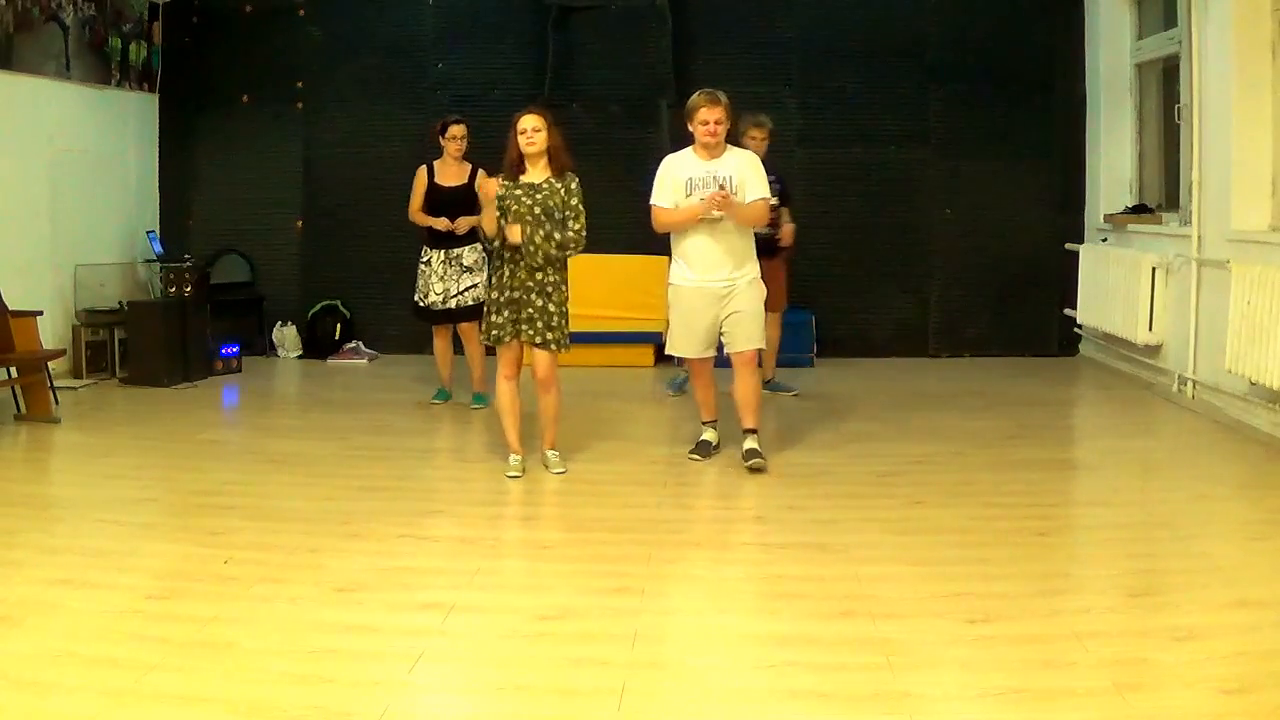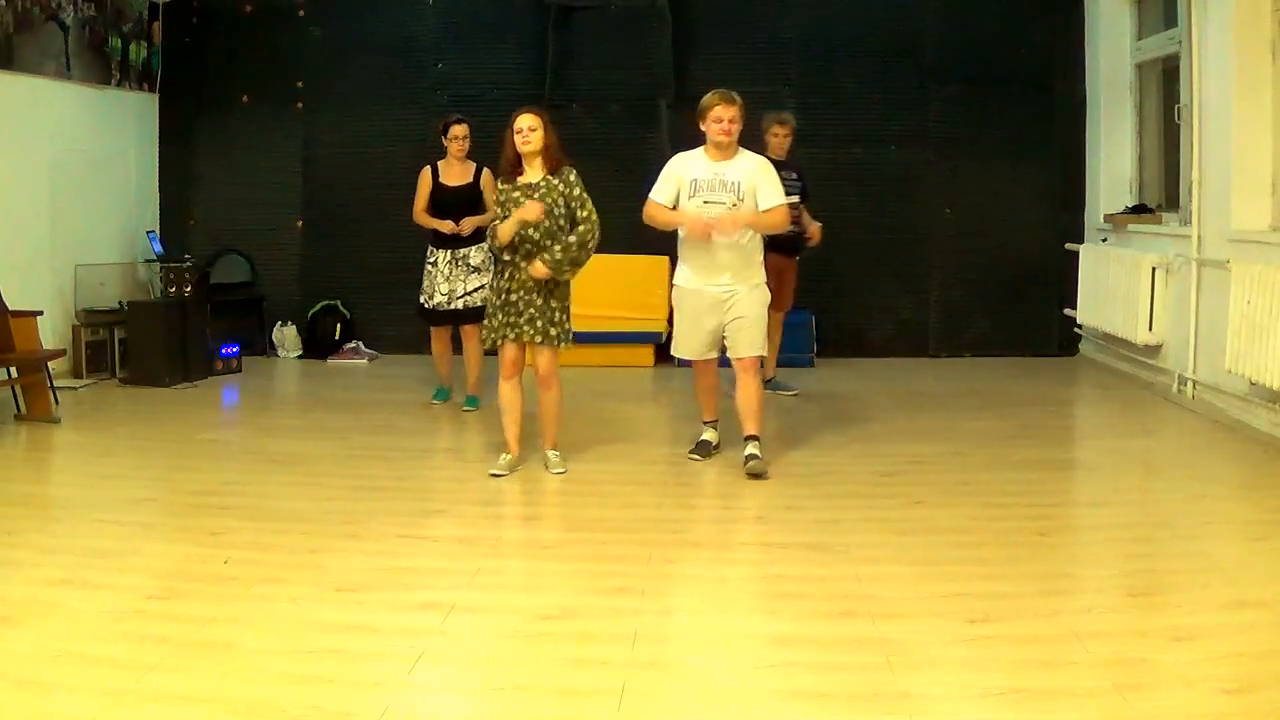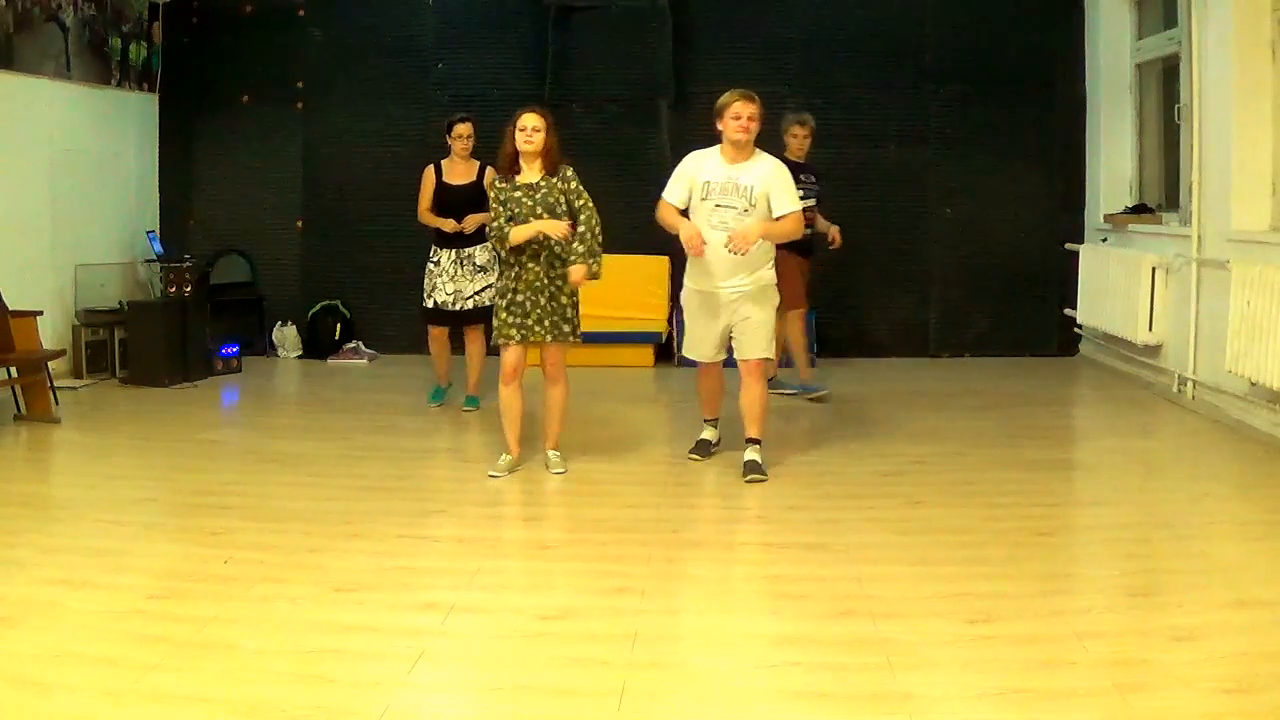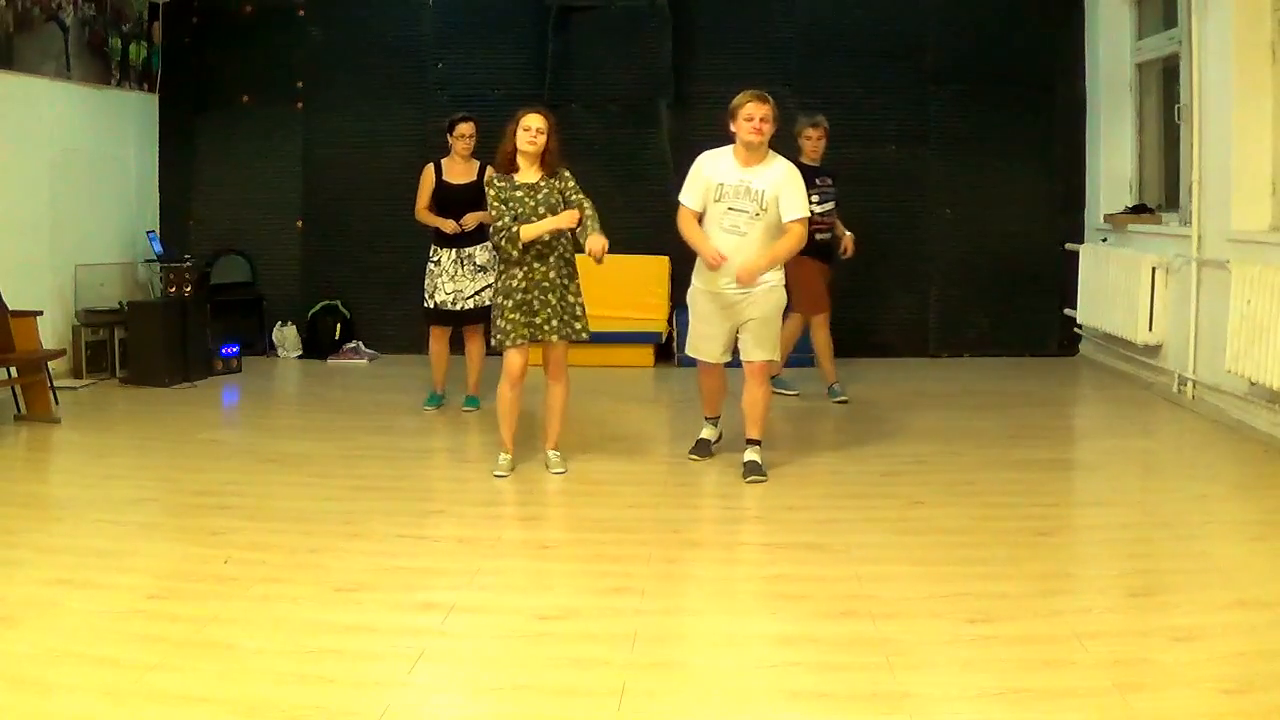
dt=0.2s
person 1, frame 1
left shoulder: (747, 161)
right shoulder: (673, 164)
left elbow: (762, 216)
right elbow: (660, 222)
left wrist: (732, 208)
right wrist: (700, 209)
left hip: (741, 281)
right hip: (690, 283)
left knee: (746, 358)
right knee: (699, 362)
left ankle: (750, 438)
right ankle: (709, 430)
person 1, frame 2
left shoulder: (758, 165)
right shoulder: (681, 163)
left elbow: (782, 220)
right elbow: (650, 213)
left wrist: (745, 218)
right wrist: (687, 218)
left hip: (745, 285)
right hip: (694, 285)
left knee: (748, 363)
right knee: (702, 362)
left ankle: (752, 446)
right ankle: (710, 430)
person 1, frame 3
left shoulder: (773, 169)
right shoulder: (695, 162)
left elbow: (795, 226)
right elbow: (664, 209)
left wrist: (758, 230)
right wrist: (683, 226)
left hip: (755, 288)
right hip: (703, 286)
left knee: (753, 366)
right knee: (707, 362)
left ankle: (753, 450)
right ankle: (710, 429)
person 1, frame 4
left shoulder: (785, 173)
right shoulder: (708, 163)
left elbow: (798, 233)
right elbow: (685, 217)
left wrist: (760, 264)
right wrist: (703, 248)
left hip: (763, 289)
right hip: (710, 287)
left knee: (758, 368)
right knee: (709, 363)
left ankle: (753, 450)
right ankle: (711, 427)
person 2, frame 1
left shoulder: (567, 182)
right shoulder: (506, 182)
left elbow: (576, 238)
right elbow: (492, 233)
left wrist: (527, 237)
right wrist: (488, 204)
left hip: (547, 285)
right hip: (508, 284)
left knee: (544, 372)
right knee: (507, 369)
left ankle: (550, 447)
right ankle: (514, 451)
person 2, frame 2
left shoulder: (565, 177)
right shoulder: (506, 185)
left elbow: (589, 228)
right elbow: (497, 239)
left wrist: (552, 262)
right wrist: (517, 216)
left hip: (550, 285)
right hip: (510, 283)
left knee: (545, 370)
right knee: (509, 368)
left ankle: (551, 447)
right ankle: (511, 450)
person 2, frame 3
left shoulder: (564, 175)
right shoulder: (502, 184)
left elbow: (588, 216)
right elbow: (497, 237)
left wrist: (582, 260)
right wrist: (538, 226)
left hip: (555, 283)
right hip: (516, 283)
left knee: (554, 368)
right knee: (510, 368)
left ankle: (552, 447)
right ankle: (512, 451)
person 2, frame 4
left shoulder: (560, 177)
right shoulder: (498, 182)
left elbow: (584, 208)
right elbow: (502, 235)
left wrist: (593, 234)
right wrist: (552, 222)
left hip: (559, 282)
right hip: (516, 283)
left knee: (556, 368)
right knee: (513, 369)
left ankle: (552, 447)
right ankle: (507, 449)
person 3, frame 1
left shoulder: (477, 174)
right shoulder: (425, 172)
right elbow: (413, 212)
left wrist: (472, 220)
right wrist: (433, 221)
left hip: (468, 255)
right hip: (435, 255)
left knee: (467, 325)
right knee: (440, 326)
left ankle: (478, 389)
right ankle: (445, 386)
person 3, frame 2
left shoulder: (482, 174)
right shoulder: (429, 173)
left elbow: (495, 213)
right elbow: (418, 213)
left wrist: (477, 220)
right wrist: (439, 223)
left hip: (474, 255)
right hip: (440, 256)
left knee: (470, 327)
right knee: (439, 327)
left ankle: (472, 392)
right ankle: (445, 383)
person 3, frame 3
left shoulder: (486, 172)
right shoulder: (433, 171)
right elbow: (423, 212)
left wrist: (481, 218)
right wrist: (441, 222)
left hip: (478, 255)
right hip: (443, 255)
left knee: (474, 328)
right knee: (436, 329)
left ankle: (472, 391)
right ankle: (442, 382)
person 3, frame 4
left shoulder: (486, 171)
right shoulder: (432, 170)
right elbow: (420, 211)
left wrist: (481, 216)
right wrist: (441, 221)
left hip: (477, 254)
right hip: (443, 255)
left knee: (474, 328)
right knee: (439, 328)
left ankle: (472, 392)
right ankle: (438, 390)
person 4, frame 1
left shoulder: (774, 173)
left elbow: (783, 211)
left wrist: (788, 226)
left hip: (772, 254)
left knee: (774, 314)
left ankle: (769, 378)
right ankle: (684, 372)
person 4, frame 2
left shoulder: (795, 171)
left wrist: (813, 224)
left hip: (789, 252)
right hip: (763, 251)
left knee: (778, 314)
left ankle: (769, 376)
person 4, frame 3
left shoulder: (811, 173)
left wrist: (830, 227)
left hip: (803, 252)
right hip: (782, 251)
left knee: (783, 315)
right knee: (795, 312)
left ankle: (770, 376)
right ankle: (806, 379)
person 4, frame 4
left shoulder: (829, 176)
left wrist: (844, 233)
left hip: (824, 257)
right hip: (801, 256)
left knee: (799, 317)
right knee: (820, 317)
left ankle: (773, 373)
right ankle: (833, 382)
